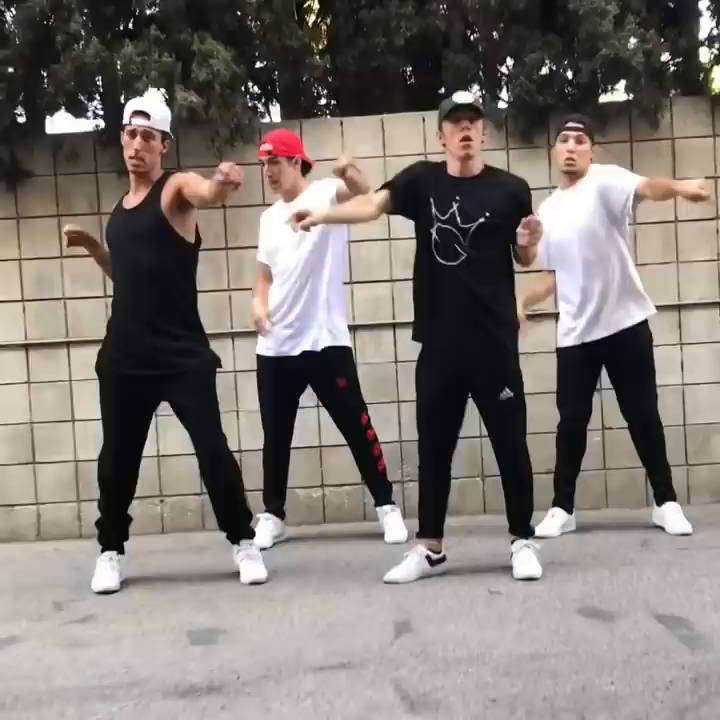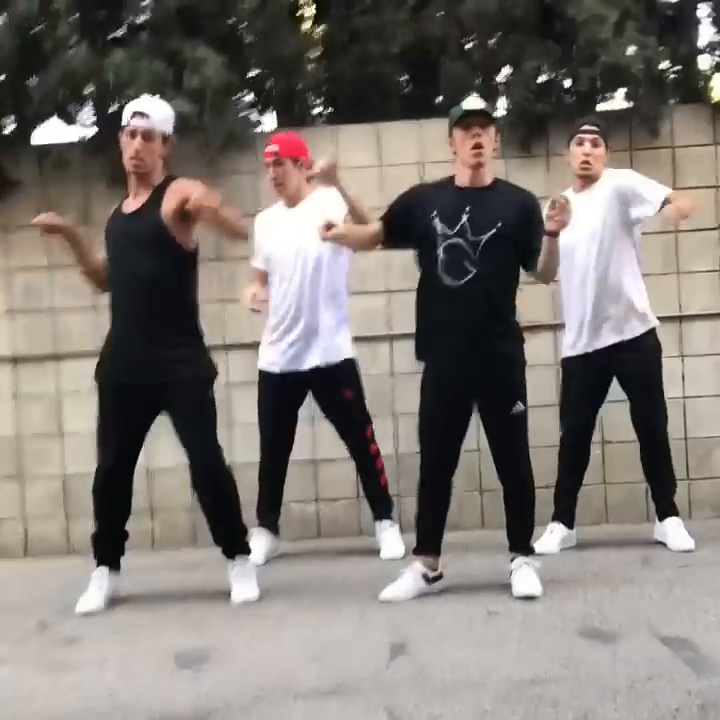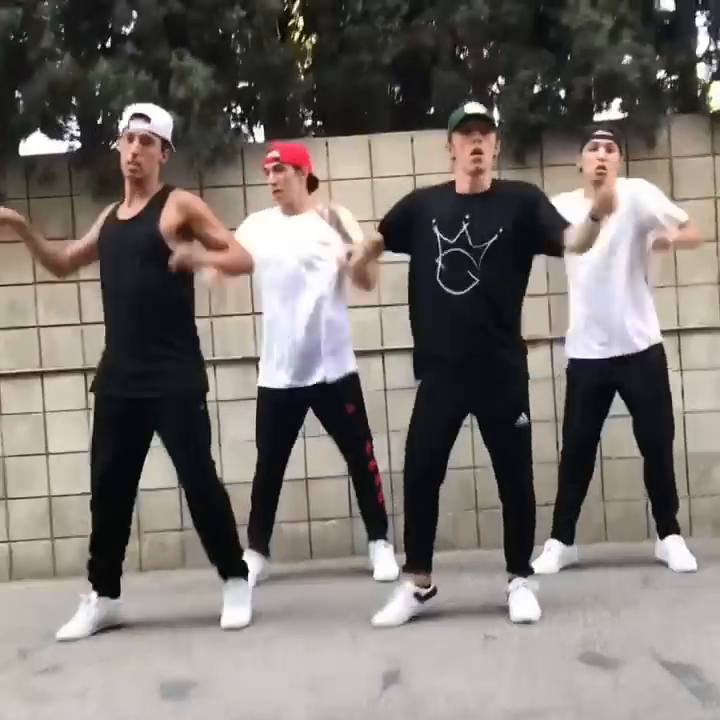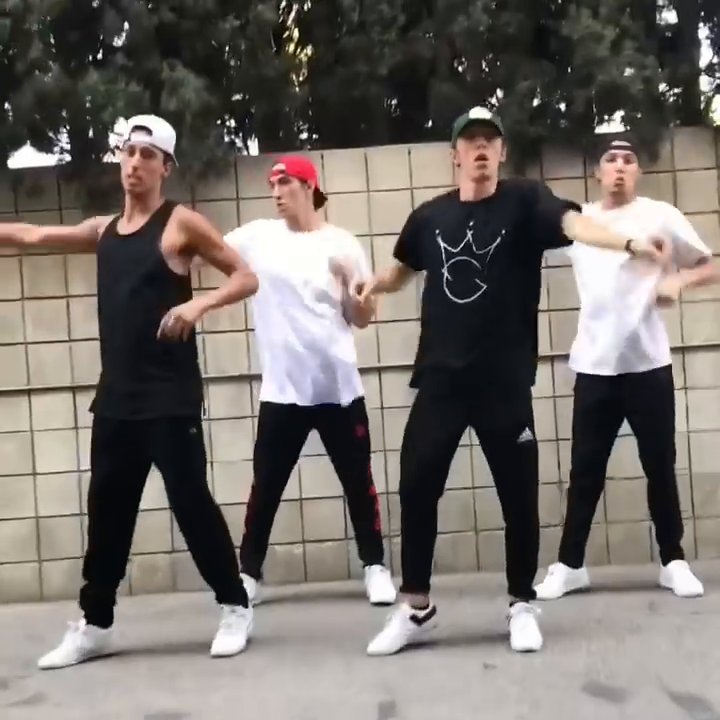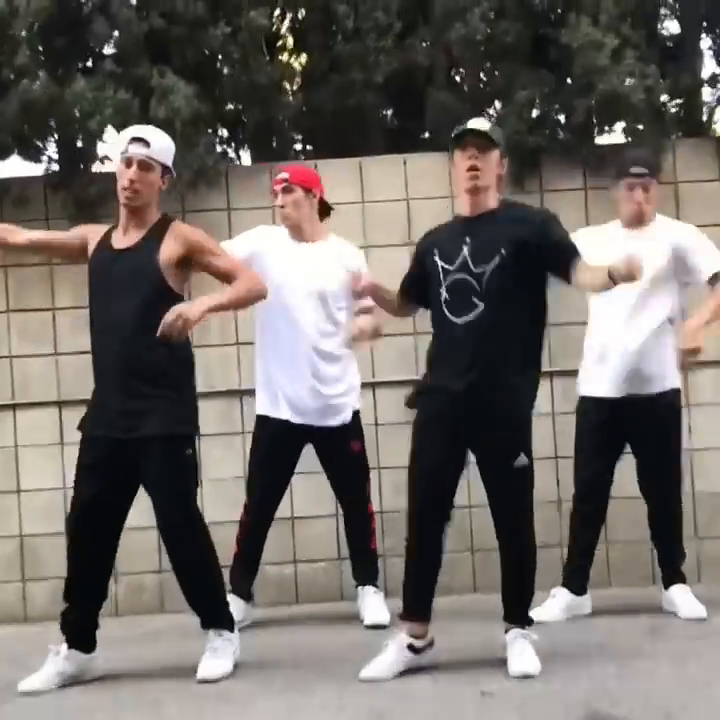
dt=0.1s
person 1, frame 1
left shoulder: (180, 187)
right shoulder: (119, 206)
left elbow: (208, 194)
left wrist: (223, 182)
right wrist: (92, 244)
left hip: (182, 351)
right hip: (124, 354)
left knee: (212, 449)
right knee: (117, 456)
left ankle: (244, 542)
right ankle: (111, 550)
person 1, frame 2
left shoulder: (181, 193)
right shoulder: (118, 210)
left elbow: (239, 231)
left wrist: (217, 211)
right wrist: (73, 237)
left hip: (179, 359)
right hip: (123, 361)
left knee: (205, 460)
right knee: (112, 468)
left ankle: (238, 558)
right ankle: (106, 567)
person 1, frame 3
left shoulder: (179, 204)
right shoulder: (108, 219)
left elbow: (239, 255)
right elbow: (63, 264)
left wrist: (205, 255)
left hip: (174, 373)
right hip: (119, 375)
left knee: (198, 478)
right knee: (109, 485)
left ankle: (236, 580)
right ankle: (103, 595)
person 1, frame 4
left shoulder: (182, 222)
right shoulder: (103, 229)
left elbow: (248, 277)
left wrist: (199, 302)
left hip: (169, 395)
right hip: (116, 395)
left knee: (191, 501)
right knee: (107, 508)
left ankle: (234, 606)
right ankle: (95, 623)
person 1, frame 5
left shoulder: (178, 238)
right shoulder: (95, 238)
left elbow: (256, 285)
left wrist: (204, 304)
left hip: (163, 413)
right hip: (107, 411)
left knee: (179, 524)
right knee: (86, 527)
left ankle: (220, 633)
right ankle: (76, 645)
person 2, frame 1
left shoulder: (510, 189)
right shoulder: (422, 180)
left elbow: (524, 257)
right elbow: (374, 205)
left wrist: (528, 239)
right wrist: (322, 216)
left hip: (493, 340)
right hip: (439, 340)
left knee: (509, 444)
right knee: (434, 446)
left ankle: (522, 539)
right ankle: (430, 547)
person 2, frame 2
left shoulder: (518, 203)
right shoulder: (425, 199)
left elbow: (544, 272)
right elbow: (373, 236)
left wrist: (553, 236)
right wrist: (341, 231)
left hip: (499, 354)
right hip: (443, 354)
left knee: (511, 460)
right knee: (436, 462)
left ankle: (522, 558)
right ankle: (426, 564)
person 2, frame 3
left shoulder: (520, 201)
right shoulder: (421, 203)
left elbow: (570, 241)
right elbow: (377, 242)
left wrist: (596, 216)
right wrist: (354, 258)
left hip: (500, 367)
right hip: (439, 366)
left knee: (514, 476)
right knee: (421, 473)
left ankle: (519, 579)
right ankle: (418, 581)
person 2, frame 4
left shoulder: (528, 200)
right shoulder: (429, 216)
left elbow: (575, 225)
right elbow: (401, 269)
left wrist: (629, 242)
right wrist: (374, 285)
left hip: (505, 378)
right hip: (440, 378)
left knee: (518, 496)
right knee: (417, 488)
left ankle: (521, 604)
right ankle: (415, 607)
person 2, frame 5
left shoulder: (530, 224)
right shoulder: (436, 239)
left elbow: (579, 273)
right elbow: (407, 302)
left wrist: (615, 273)
right wrist: (374, 291)
left hip: (505, 400)
right hip: (440, 399)
left knee: (513, 519)
right knee: (424, 517)
left ankle: (519, 630)
right ankle: (415, 634)
person 3, frame 1
left shoulder: (606, 181)
right shoulder: (546, 211)
left elbow: (647, 186)
left wrist: (685, 187)
right wrist: (524, 302)
left hip: (625, 322)
right hip: (575, 333)
left knee: (643, 415)
right knee: (571, 421)
left ankle: (665, 501)
right ankle: (562, 507)
person 3, frame 2
left shoulder: (620, 185)
left elbow: (675, 202)
left wrist: (680, 208)
left hip: (632, 333)
right hip: (580, 342)
left knee: (652, 427)
right knee: (574, 433)
left ankle: (667, 516)
right ankle: (562, 522)
person 3, frame 3
left shoulder: (637, 193)
right shoulder: (562, 208)
left elbow: (692, 235)
left wrist: (670, 236)
left hip: (639, 343)
right hip: (585, 350)
left knee: (656, 440)
right knee: (577, 445)
left ankle: (669, 535)
right ankle: (562, 540)
person 3, frame 4
left shoulder: (658, 215)
left wrist: (677, 281)
left hip: (648, 363)
right hip: (594, 367)
left knee: (659, 463)
right knee: (586, 465)
left ankle: (673, 561)
right ankle: (569, 564)
person 3, frame 5
left shoulder: (679, 237)
right shoulder: (592, 239)
left hip: (656, 387)
right hip: (599, 388)
left knee: (661, 487)
right knee: (590, 489)
left ankle: (674, 584)
right ankle: (573, 589)
person 4, frame 1
left shoulder: (324, 193)
right shoulder: (269, 217)
left elbow: (358, 192)
left wrist: (350, 173)
right wrist: (259, 303)
left hip: (325, 338)
right hip: (275, 344)
left knee: (355, 426)
right knee: (276, 435)
left ankle: (386, 506)
right ankle: (272, 514)
person 4, frame 2
left shoulder: (328, 204)
right shoulder: (266, 221)
left elbow: (367, 228)
left wrist: (340, 186)
right wrist: (255, 292)
left hip: (329, 350)
right hip: (277, 356)
left knee: (359, 438)
right knee: (273, 449)
left ankle: (384, 521)
right ankle: (265, 530)
person 4, frame 3
left shoulder: (335, 221)
right shoulder: (258, 224)
left elbow: (368, 280)
right elbow: (228, 260)
left wrist: (345, 236)
right wrist: (193, 256)
left hip: (333, 365)
right hip: (277, 371)
left knee: (359, 457)
right knee: (269, 466)
left ankle: (380, 542)
right ankle: (257, 550)
person 4, frame 4
left shoulder: (344, 245)
right shoulder: (257, 234)
left elbow: (361, 318)
left wrist: (352, 290)
left hip: (339, 385)
right hip: (282, 389)
left knee: (357, 482)
right knee: (265, 485)
left ankle: (374, 566)
right ankle: (248, 573)
person 4, frame 5
left shoulder: (348, 257)
right shoulder: (261, 242)
left elbow: (372, 314)
left wrist: (369, 323)
left hip: (336, 403)
right hip: (277, 403)
left knee: (356, 498)
right knee: (260, 502)
left ankle: (367, 588)
right ankle: (239, 594)
